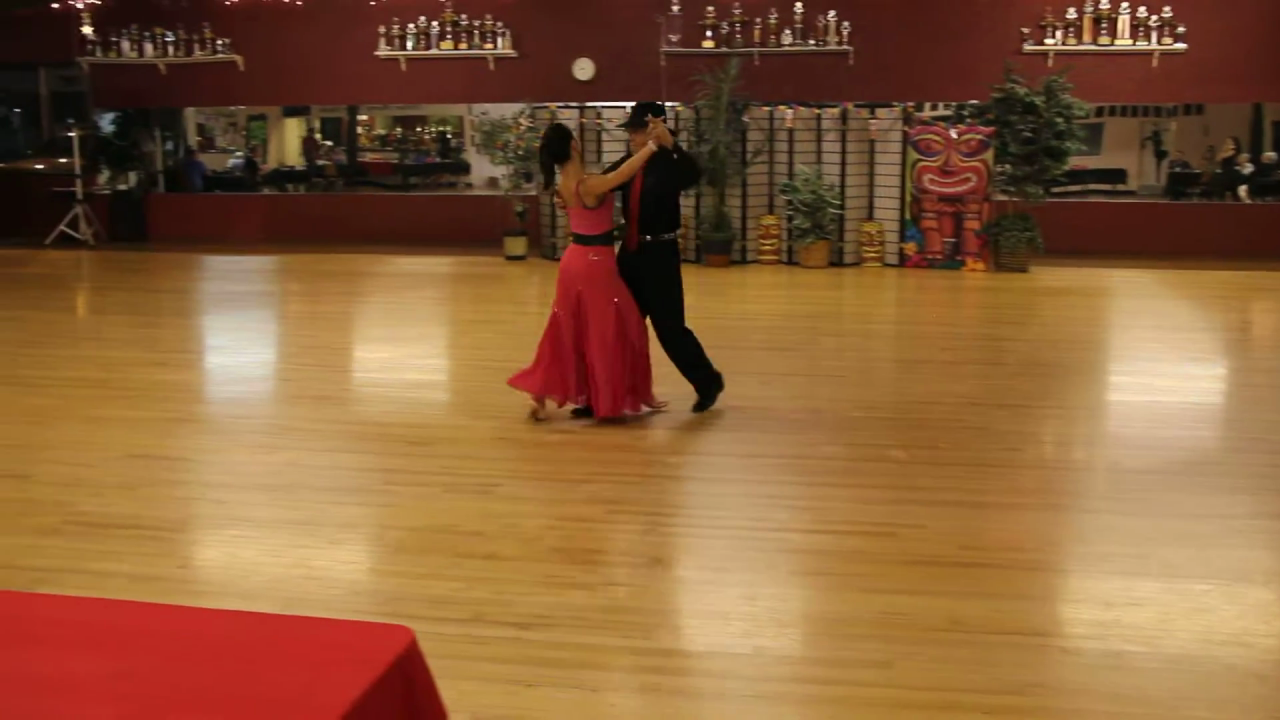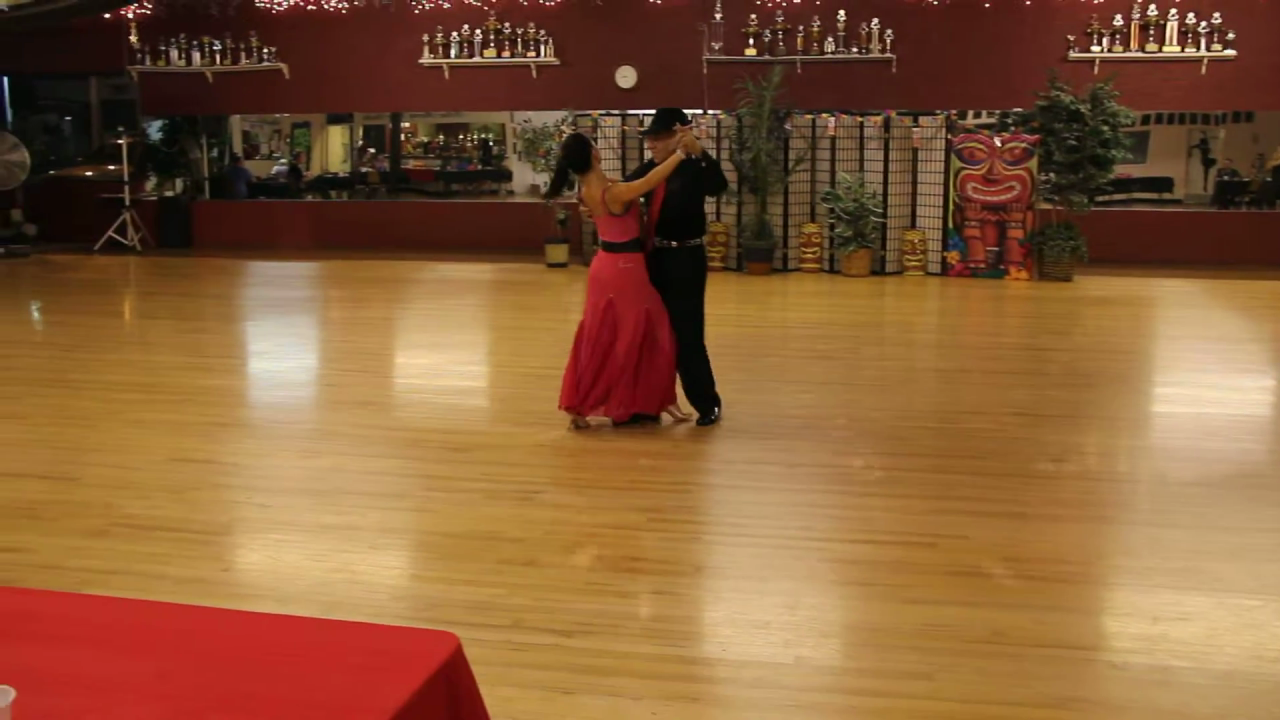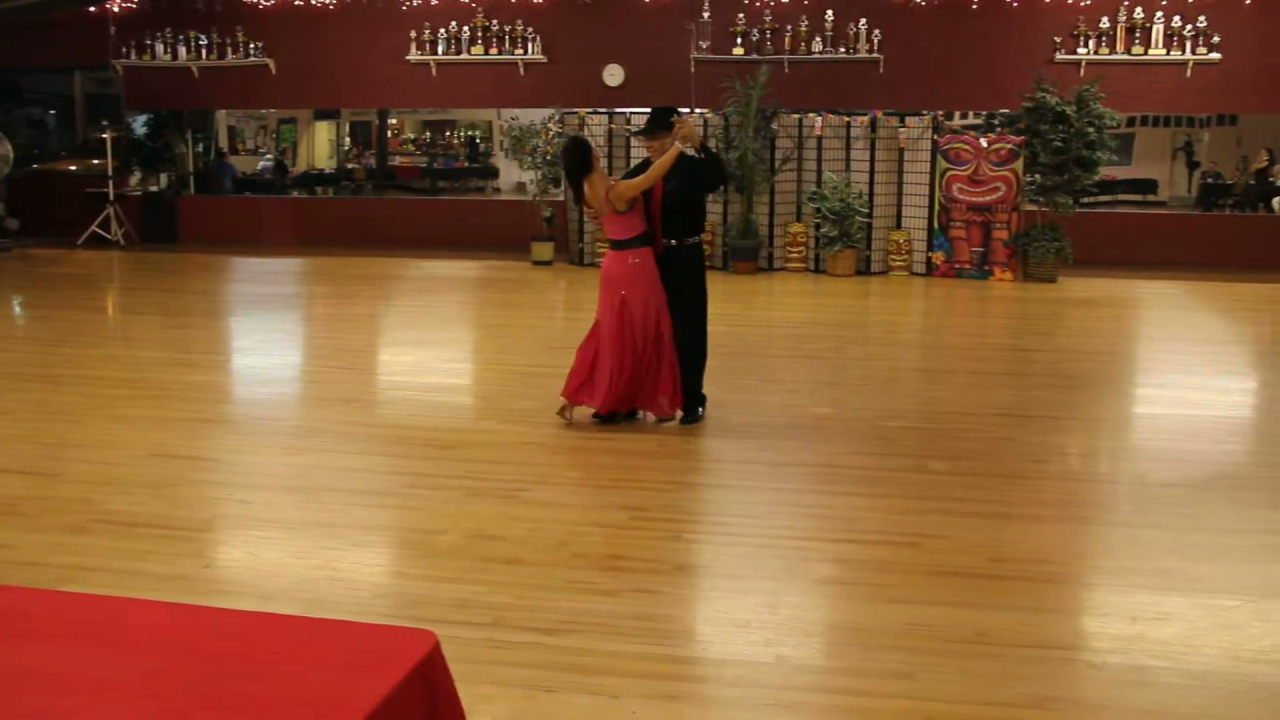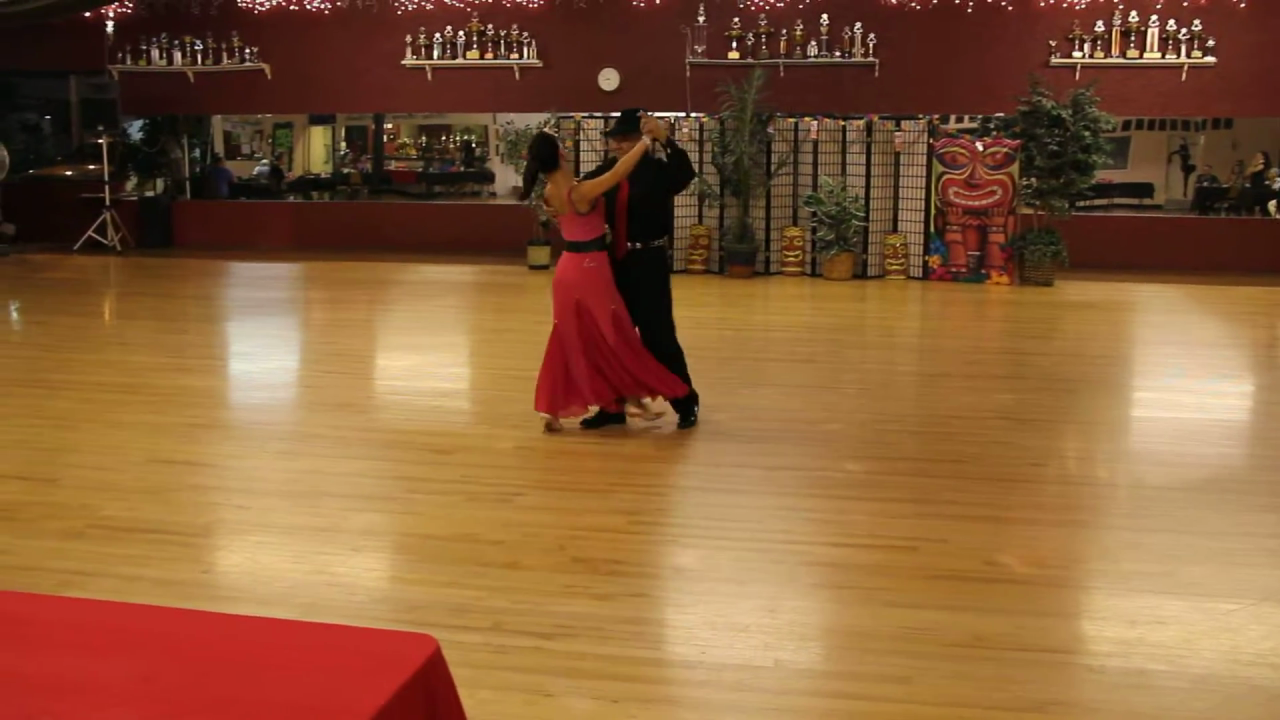
dt=0.4s
person 1, frame 1
left shoulder: (667, 164)
right shoulder: (627, 163)
left elbow: (692, 176)
left wrist: (669, 143)
left hip: (659, 253)
right hip: (631, 250)
left knee: (669, 325)
left ankle: (708, 381)
person 1, frame 2
left shoulder: (693, 170)
right shoulder: (649, 169)
left elbow: (718, 185)
left wrist: (697, 151)
left hip: (686, 259)
right hip: (656, 257)
left knee: (686, 333)
left ankle: (707, 403)
person 1, frame 3
left shoulder: (692, 167)
right shoulder: (644, 169)
left elbow: (718, 178)
left wrist: (698, 143)
left hip: (685, 257)
right hip: (653, 256)
left knee: (688, 330)
left ankle: (692, 400)
person 1, frame 4
left shoulder: (657, 170)
right shoulder: (610, 168)
left elbow: (685, 174)
left wrist: (664, 139)
left hip: (649, 261)
right hip: (618, 260)
left knee: (657, 334)
left ankle: (686, 401)
right ankle: (613, 406)
person 2, frame 1
left shoulder: (563, 184)
right shoulder: (588, 185)
right elbow: (624, 172)
right wrist: (652, 145)
left hip: (574, 260)
right hip: (596, 263)
left knee: (566, 330)
right knee: (617, 328)
left ankle: (541, 396)
right ankle: (624, 398)
person 2, frame 2
left shoulder: (586, 192)
right shoulder: (614, 193)
right elbow: (650, 180)
right wrist: (681, 152)
left hip: (603, 268)
right hip: (626, 270)
left knee: (597, 340)
right knee: (653, 334)
left ankle: (579, 407)
right ankle: (658, 402)
person 2, frame 3
left shoulder: (589, 193)
right shoulder: (617, 191)
right elbow: (653, 174)
right wrist: (679, 145)
left hip: (615, 264)
right hip: (636, 266)
left knee: (610, 335)
right knee: (649, 335)
left ankle: (575, 396)
right ankle: (655, 402)
person 2, frame 4
left shoulder: (551, 192)
right shoulder: (580, 192)
right elbow: (618, 172)
right wrist: (645, 141)
left hip: (568, 269)
right hip: (591, 269)
left knee: (567, 340)
right knee: (613, 336)
left ankle: (551, 410)
right ankle: (631, 398)
